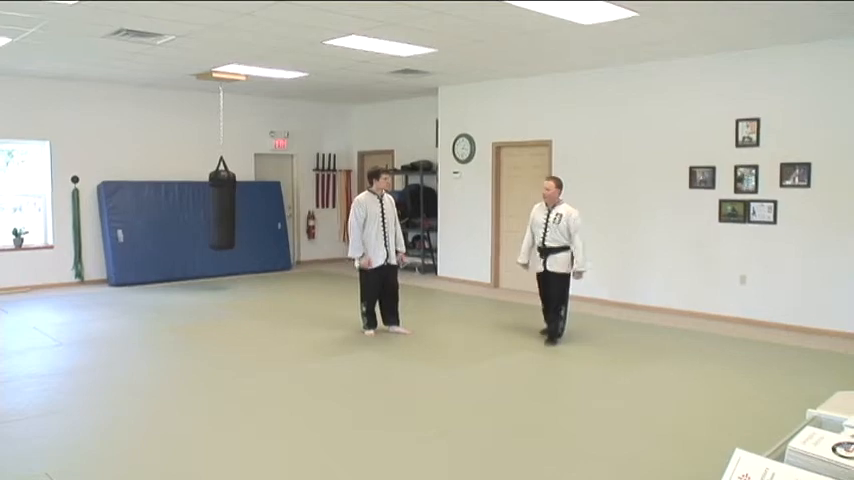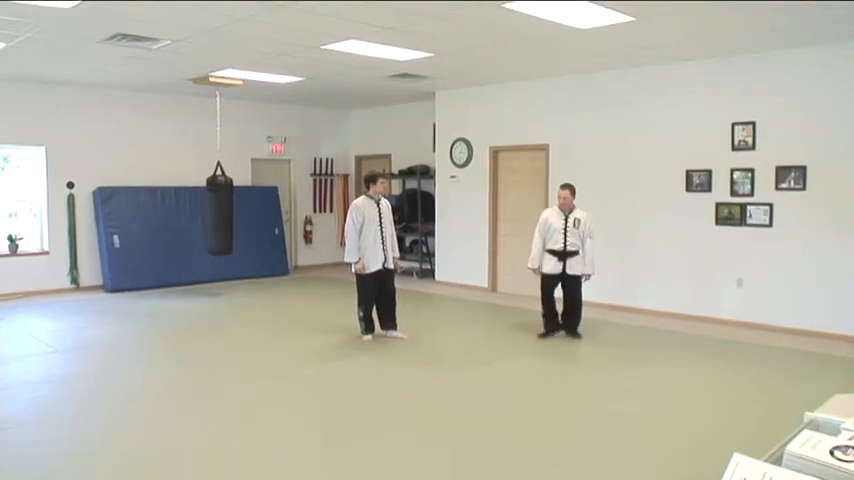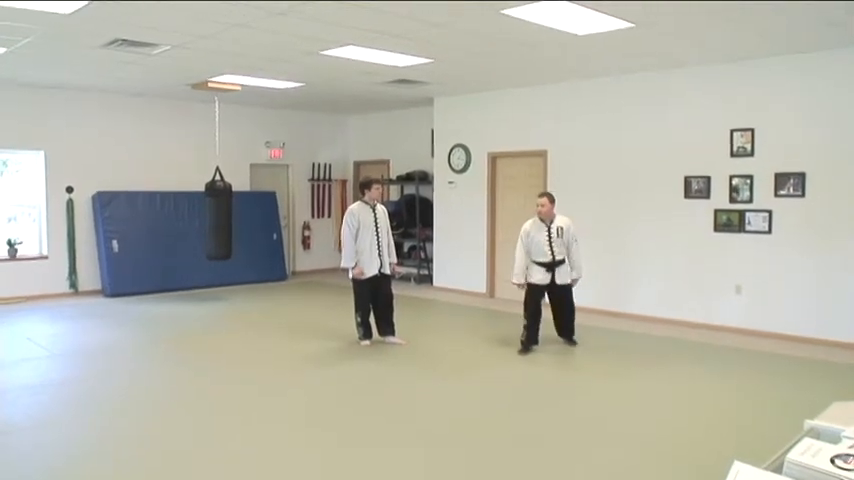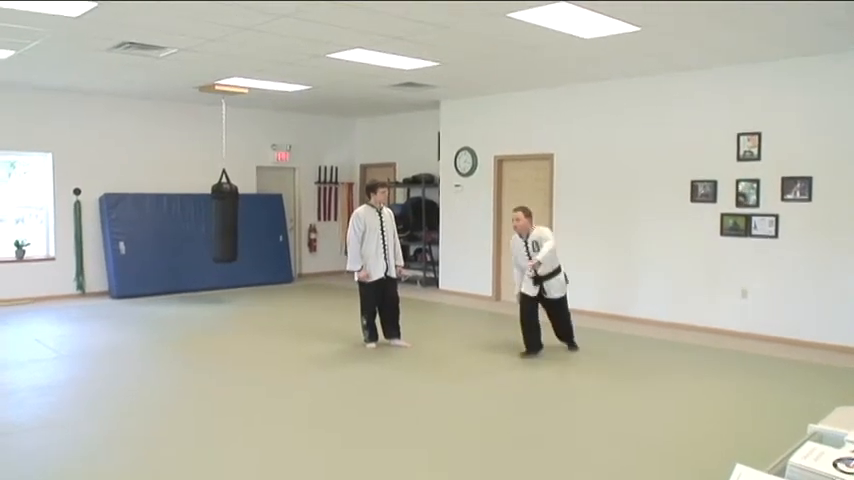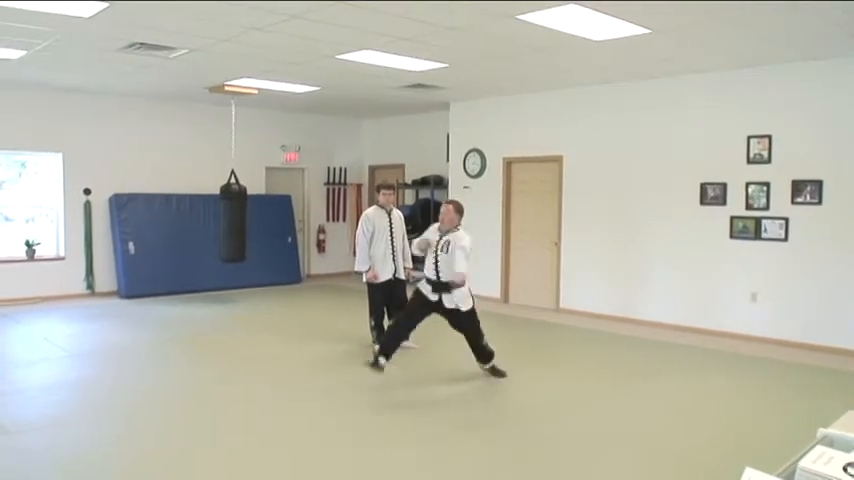
dt=0.7s
person 1, frame 1
left shoulder: (389, 200)
right shoulder: (361, 201)
left elbow: (396, 225)
right elbow: (355, 229)
left wrist: (400, 249)
right wrist: (360, 255)
left hip: (389, 255)
right hip: (370, 257)
left knee: (391, 290)
right knee: (369, 293)
left ankle: (392, 323)
right ankle: (369, 325)
person 1, frame 2
left shoulder: (386, 204)
right shoulder: (358, 205)
right elbow: (351, 234)
left wrist: (395, 255)
right wrist: (355, 260)
left hip: (386, 260)
right hip: (367, 261)
left knee: (388, 295)
right knee: (367, 298)
left ankle: (390, 327)
right ankle: (367, 330)
person 1, frame 3
left shoulder: (382, 210)
right shoulder: (354, 211)
left elbow: (388, 236)
right elbow: (348, 239)
left wrist: (392, 260)
right wrist: (353, 265)
left hip: (382, 265)
right hip: (363, 267)
left knee: (385, 300)
right knee: (363, 303)
left ankle: (387, 333)
right ankle: (365, 335)
person 1, frame 4
left shoulder: (388, 213)
right shoulder: (360, 214)
left elbow: (394, 239)
right elbow: (353, 242)
left wrist: (398, 263)
right wrist: (359, 268)
left hip: (388, 268)
right hip: (369, 269)
left knee: (391, 303)
right knee: (369, 306)
left ankle: (393, 336)
right ankle: (370, 338)
person 1, frame 5
left shoulder: (398, 215)
right shoulder: (369, 215)
left elbow: (404, 241)
right elbow: (362, 243)
left wrist: (407, 264)
right wrist: (367, 268)
left hip: (397, 269)
right hip: (378, 270)
left knee: (399, 305)
right knee: (377, 307)
right ankle: (378, 339)
person 2, frame 1
left shoulder: (569, 212)
right shoulder: (537, 209)
left elbow: (576, 239)
right elbow: (530, 234)
left wrist: (578, 265)
right wrist: (524, 257)
left hip: (560, 260)
right hip: (542, 259)
left knee: (558, 298)
right knee: (545, 297)
left ankle: (554, 333)
right ankle: (551, 326)
person 2, frame 2
left shoulder: (582, 217)
right shoulder: (548, 214)
left elbow: (587, 244)
right elbow: (539, 239)
left wrist: (587, 268)
right wrist: (535, 262)
left hip: (572, 263)
right hip: (551, 261)
left knee: (574, 299)
right knee: (547, 296)
left ankle: (571, 328)
right ankle: (551, 327)
person 2, frame 3
left shoulder: (565, 223)
right shoulder: (528, 226)
left elbow: (573, 249)
right elbow: (521, 252)
left wrist: (576, 273)
right wrist: (519, 277)
left hip: (560, 272)
right hip: (537, 273)
left knee: (566, 306)
right knee: (532, 308)
left ankle: (567, 335)
right ankle: (528, 342)
person 2, frame 4
left shoulder: (543, 233)
right shoulder: (514, 241)
left elbow: (549, 247)
right elbow: (518, 267)
left wrist: (537, 261)
right wrist: (519, 289)
left hip: (552, 281)
right hip: (531, 284)
left knee: (560, 315)
right knee: (526, 316)
left ankle: (569, 340)
right ankle: (533, 347)
person 2, frame 5
left shoulder: (461, 239)
right shoulder: (435, 229)
left elbow: (462, 268)
right elbow: (417, 247)
right wrist: (421, 244)
left hip: (454, 293)
right hip: (429, 289)
left knee: (473, 330)
right knee: (404, 322)
left ankle: (488, 363)
right ankle: (381, 358)
